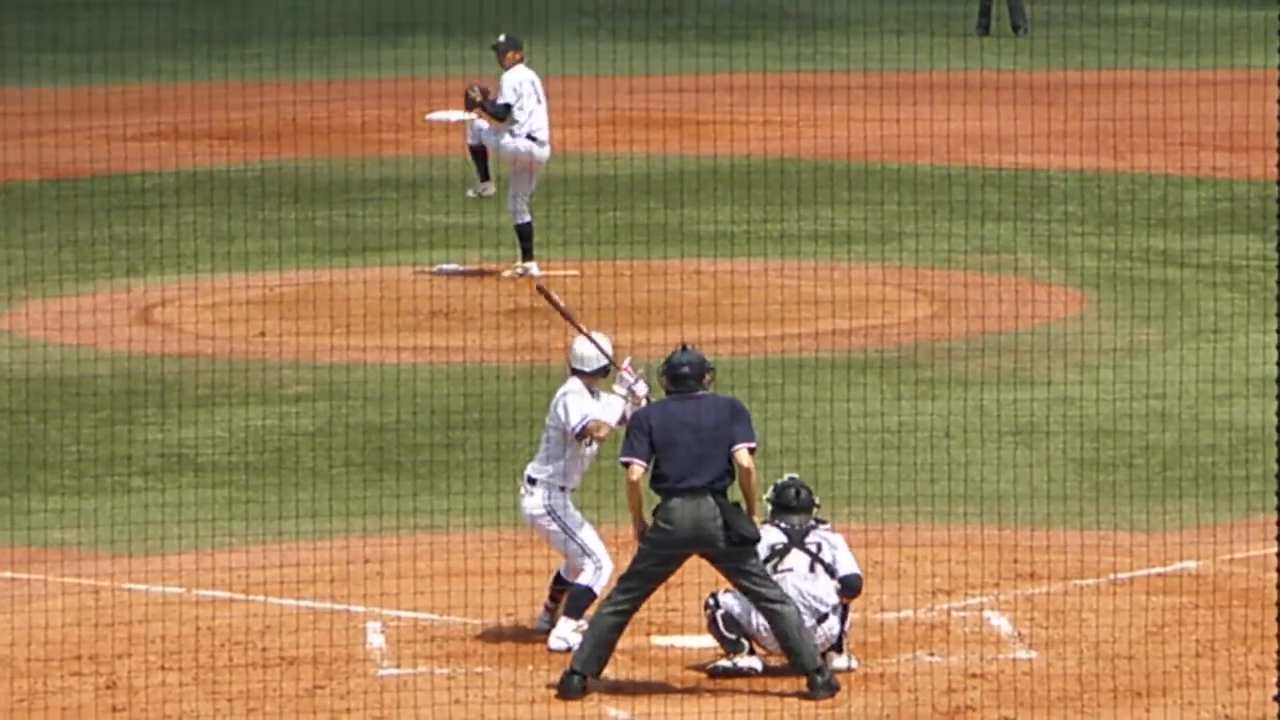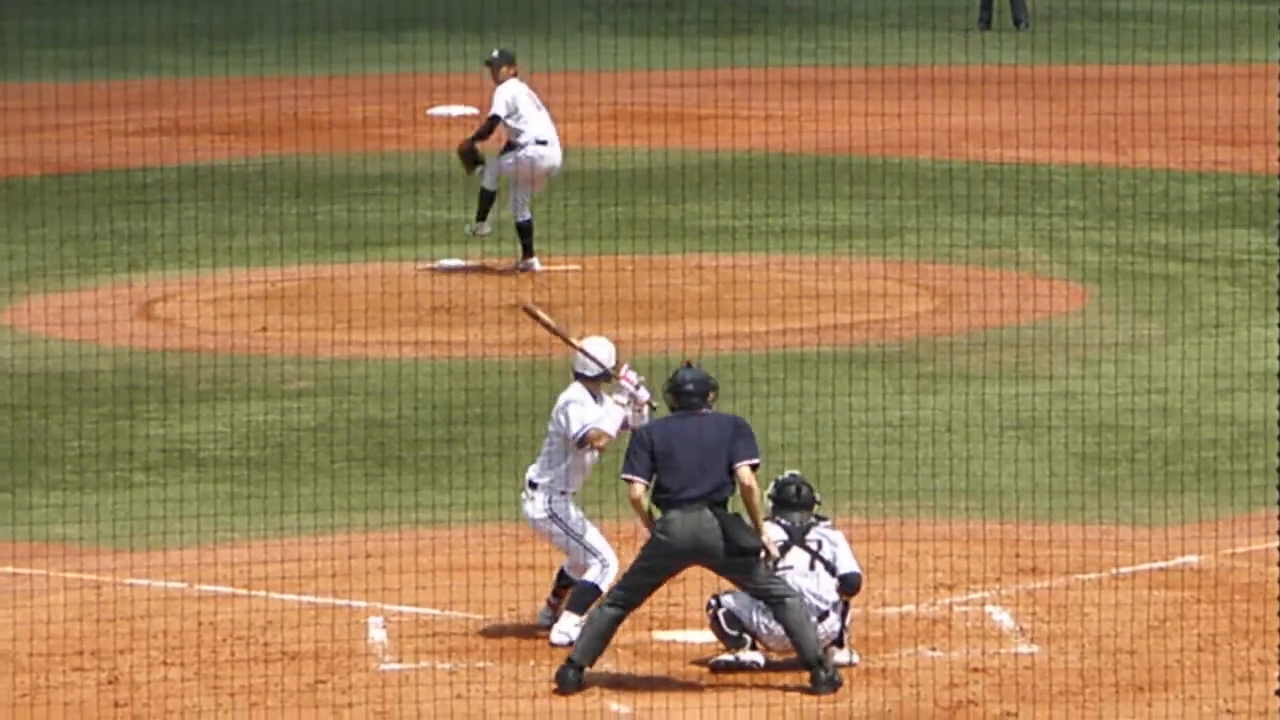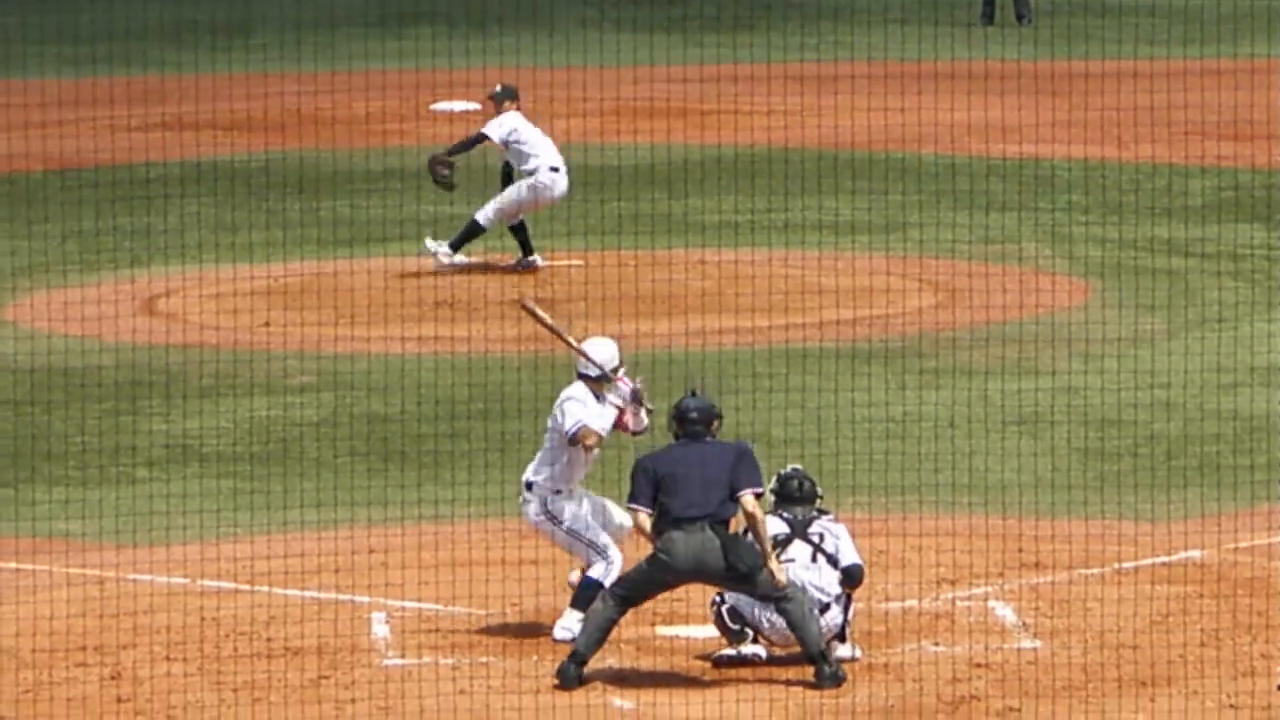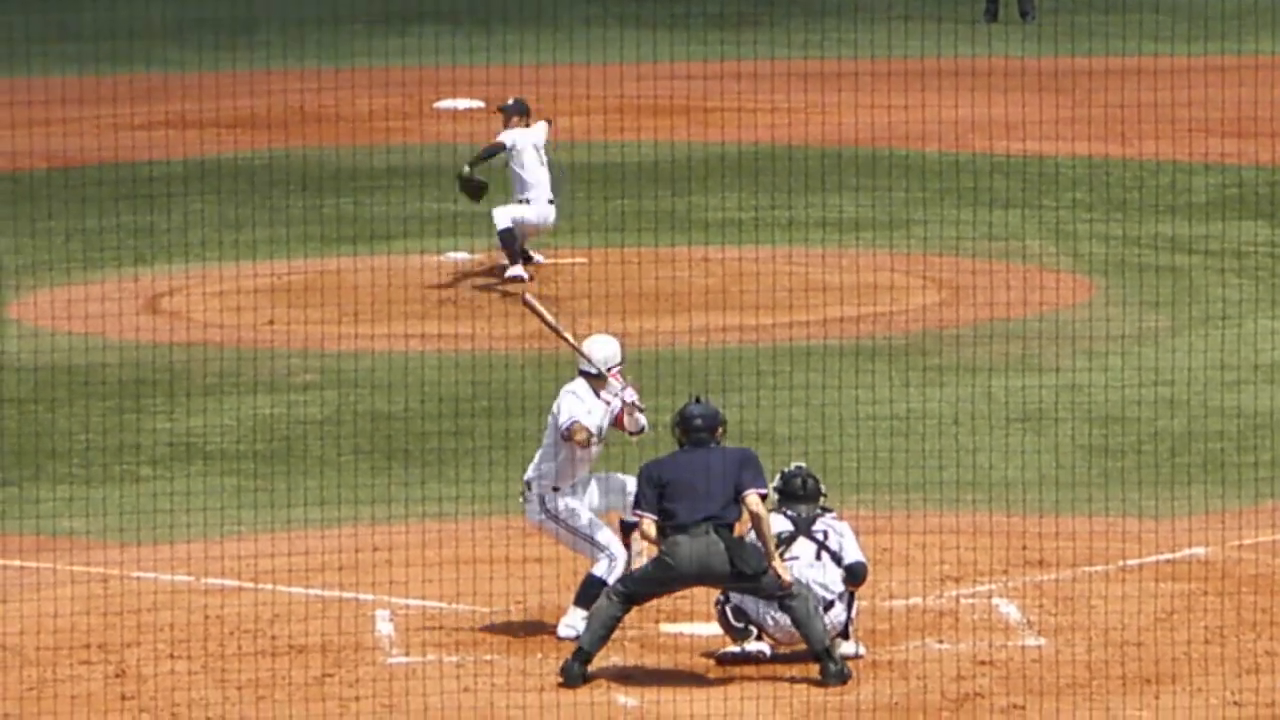
dt=0.2s
person 1, frame 1
left shoulder: (646, 415)
right shoulder: (730, 408)
left elbow: (634, 476)
right elbow: (745, 464)
left wrist: (638, 521)
right wrist: (751, 513)
left hip: (671, 517)
right hip: (717, 515)
left knee: (622, 599)
right knee: (770, 598)
left ankle: (578, 676)
right ankle: (817, 676)
person 1, frame 2
left shoulder: (649, 432)
right shoulder: (733, 425)
left elbow: (636, 493)
right elbow: (747, 482)
right wrist: (760, 531)
left hip: (671, 528)
right hip: (717, 526)
left knee: (619, 599)
right knee: (779, 594)
left ankle: (573, 670)
right ankle: (821, 671)
person 1, frame 3
left shoulder: (651, 461)
right shoulder: (737, 452)
left elbow: (641, 521)
right elbow: (750, 508)
right wrist: (769, 558)
left hip: (672, 548)
right hip: (718, 547)
left knee: (614, 597)
right knee: (786, 592)
left ankle: (573, 666)
right ankle: (825, 667)
person 1, frame 4
left shoulder: (654, 468)
right shoulder: (742, 457)
left elbow: (646, 527)
right elbow: (755, 508)
right wrist: (774, 559)
left hip: (676, 553)
right hip: (722, 551)
left knee: (618, 594)
right knee: (791, 591)
left ankle: (577, 664)
right ankle: (831, 664)
person 2, frame 1
left shoulder: (592, 395)
right shoulder: (572, 395)
left elbow: (632, 418)
right elbow: (600, 432)
left wrist: (635, 396)
right wrist: (620, 391)
left hip: (551, 495)
right hip: (547, 497)
left knee: (580, 555)
right knee: (598, 564)
left ankle: (550, 616)
right ankle: (563, 634)
person 2, frame 2
left shoulder: (596, 399)
right shoulder: (574, 402)
left elbow: (636, 424)
right elbow: (599, 441)
left wrist: (638, 403)
right wrist: (621, 399)
left hip: (555, 497)
right hip: (547, 501)
left knee: (585, 553)
right knee: (605, 562)
left ankle: (552, 611)
right ankle: (565, 628)
person 2, frame 3
left shoulder: (600, 398)
right shoulder: (574, 400)
left elbow: (636, 428)
right elbow: (589, 441)
left wrist: (636, 407)
right wrist: (615, 401)
left hip: (563, 493)
right hip: (546, 500)
left knee: (620, 524)
right knee: (609, 559)
left ankle: (587, 583)
right ankle: (569, 625)
person 2, frame 4
left shoulder: (602, 394)
right shoulder: (573, 395)
left elbow: (636, 429)
right elbow: (579, 437)
left wrist: (632, 407)
right wrist: (608, 399)
left hip: (573, 487)
right hip: (549, 498)
left knee: (634, 491)
right knee: (611, 556)
left ankle: (633, 561)
right ankle: (573, 623)
person 3, frame 1
left shoulder: (511, 76)
right shoulder: (529, 76)
left elbow: (502, 115)
left wrist: (480, 102)
right wrist: (488, 102)
left hip: (521, 146)
right hip: (539, 149)
left knee: (475, 126)
right knee: (518, 205)
left ankle: (485, 183)
right ankle: (528, 263)
person 3, frame 2
left shoulder: (505, 90)
right shoulder: (522, 90)
left elbow: (490, 127)
right elbow: (515, 137)
left wrist: (469, 142)
left hip: (535, 153)
right hip: (551, 155)
left knee: (490, 171)
right knee: (518, 202)
left ankle: (480, 222)
right ankle: (529, 259)
person 3, frame 3
left shoulder: (507, 120)
right shoulder: (516, 126)
left elbow: (476, 140)
right elbow: (508, 169)
left wrist: (445, 154)
right wrist: (504, 199)
left hip: (545, 180)
right hip: (555, 180)
left knee: (492, 210)
right knee: (508, 210)
left ankle: (450, 251)
right ankle: (529, 257)
person 3, frame 4
left shoulder: (515, 136)
right shoulder: (535, 133)
left elbow: (495, 147)
right elbow: (545, 123)
left wrist: (469, 166)
left hip: (538, 211)
right hip: (538, 210)
left knee: (500, 215)
left ankle: (517, 267)
right ankle: (527, 258)
person 4, frame 1
left shoulder: (761, 536)
right shoulder: (831, 537)
right elbow: (853, 586)
right wrist: (837, 594)
left hip: (774, 634)
right hip: (821, 635)
left knee: (716, 603)
right knee: (840, 600)
left ankle: (743, 655)
right ankle: (835, 654)
person 4, frame 2
right shoulder: (831, 535)
right elbow: (852, 584)
left hip: (775, 633)
right hip: (823, 633)
left knee: (718, 604)
right knee: (841, 594)
left ankle: (744, 650)
right ankle: (836, 649)
person 4, frame 3
left shoulder: (763, 527)
right shoulder: (834, 528)
right elbow: (855, 577)
left hip: (777, 626)
right hip: (825, 625)
left knee: (722, 602)
right knee: (844, 589)
left ankle: (746, 644)
right ankle: (839, 644)
person 4, frame 4
left shoulder: (767, 524)
right shoulder: (837, 526)
right elbow: (858, 574)
left hip: (781, 624)
right hip: (829, 623)
left knee: (727, 600)
right knee: (847, 588)
left ankle: (751, 641)
right ankle: (842, 640)
